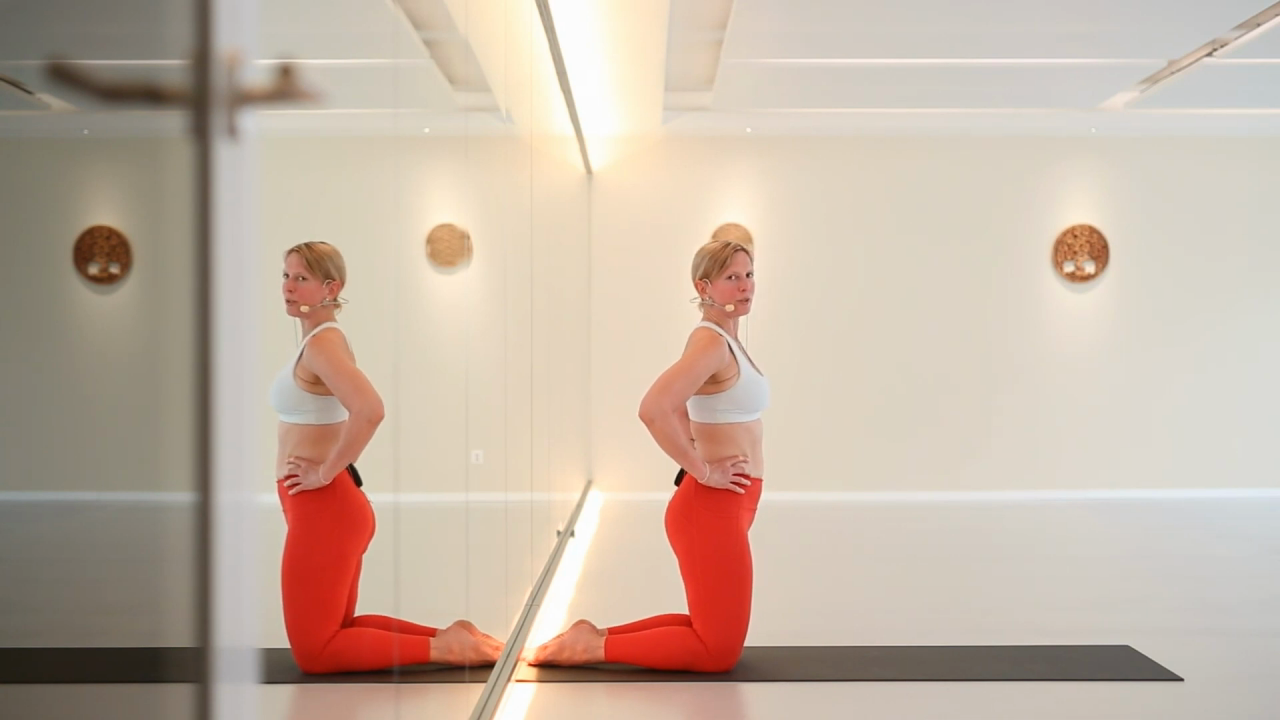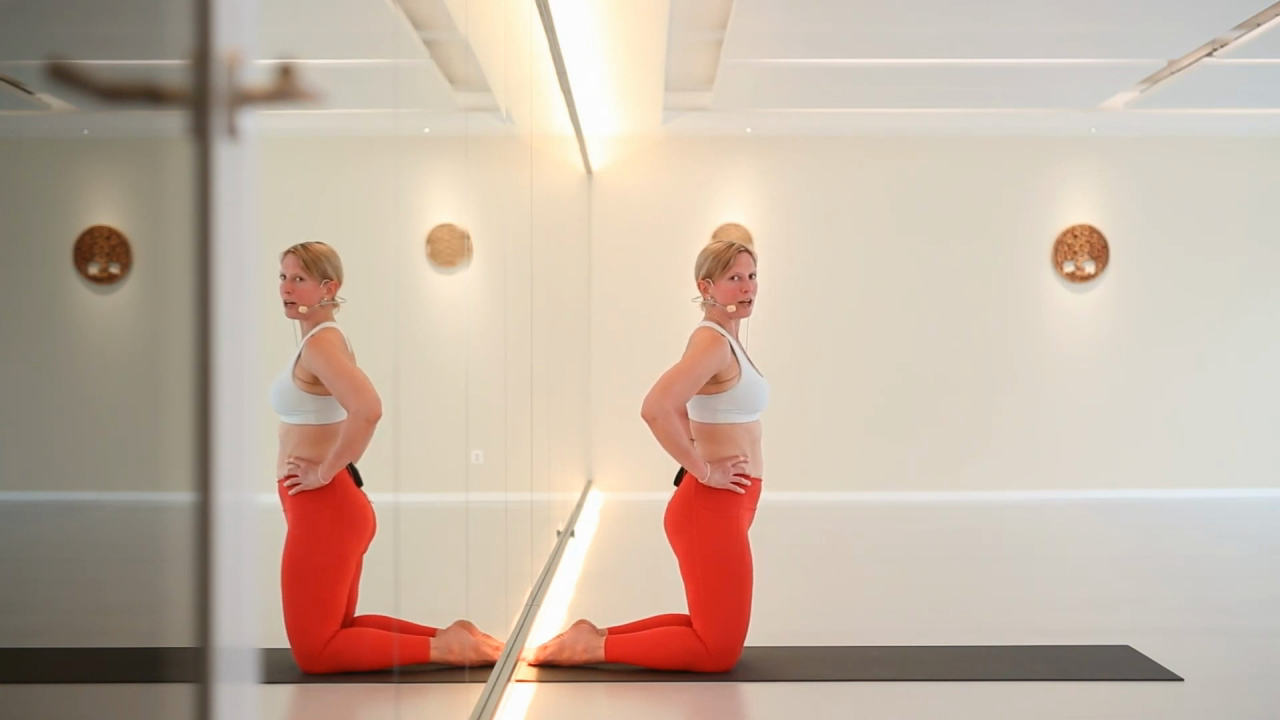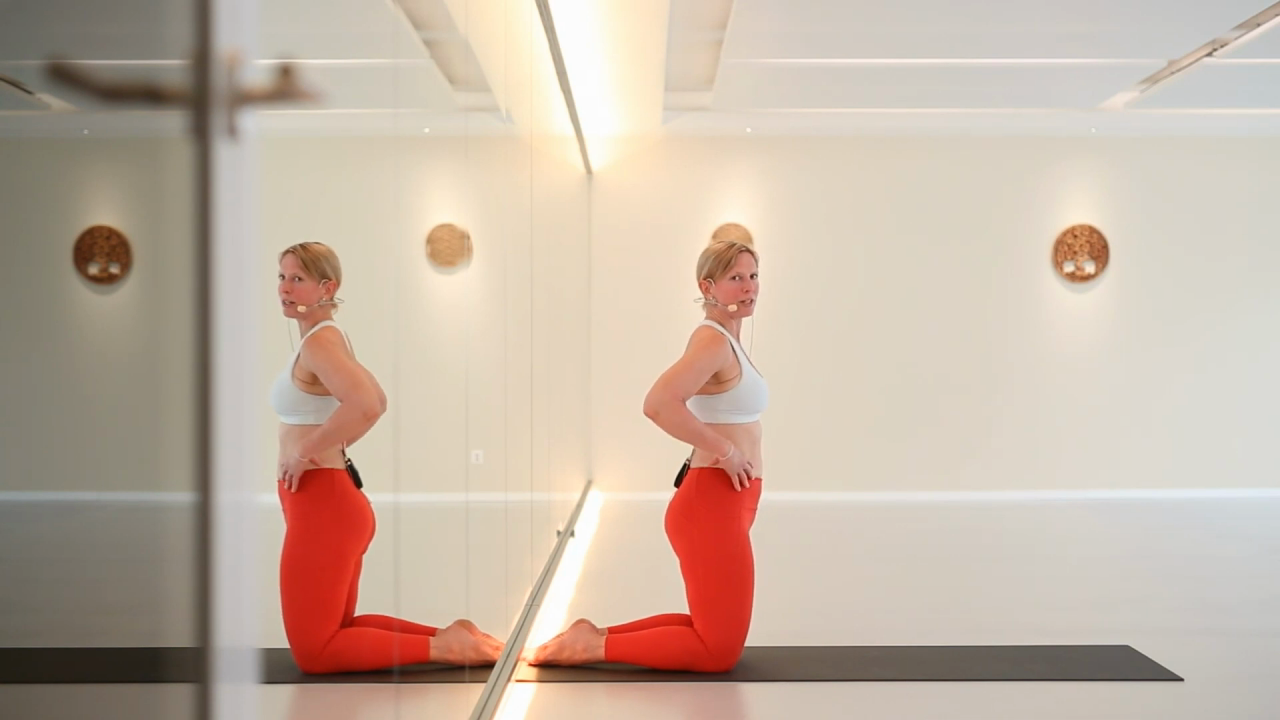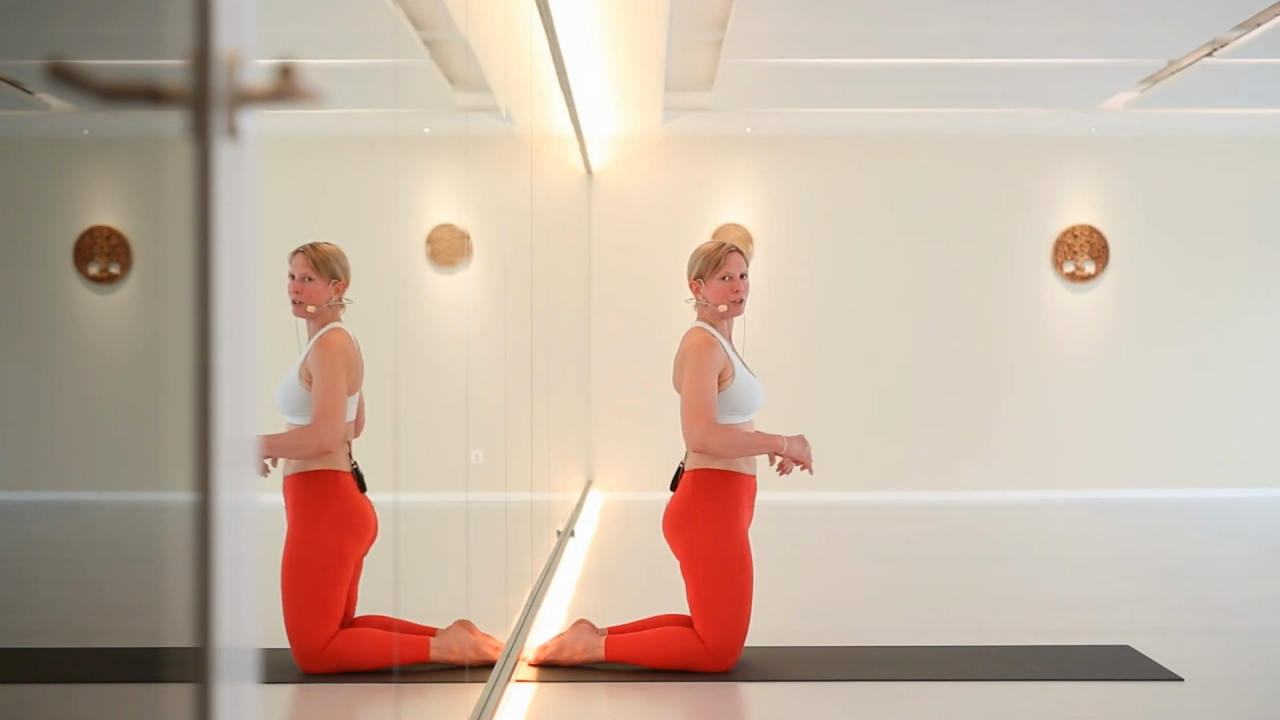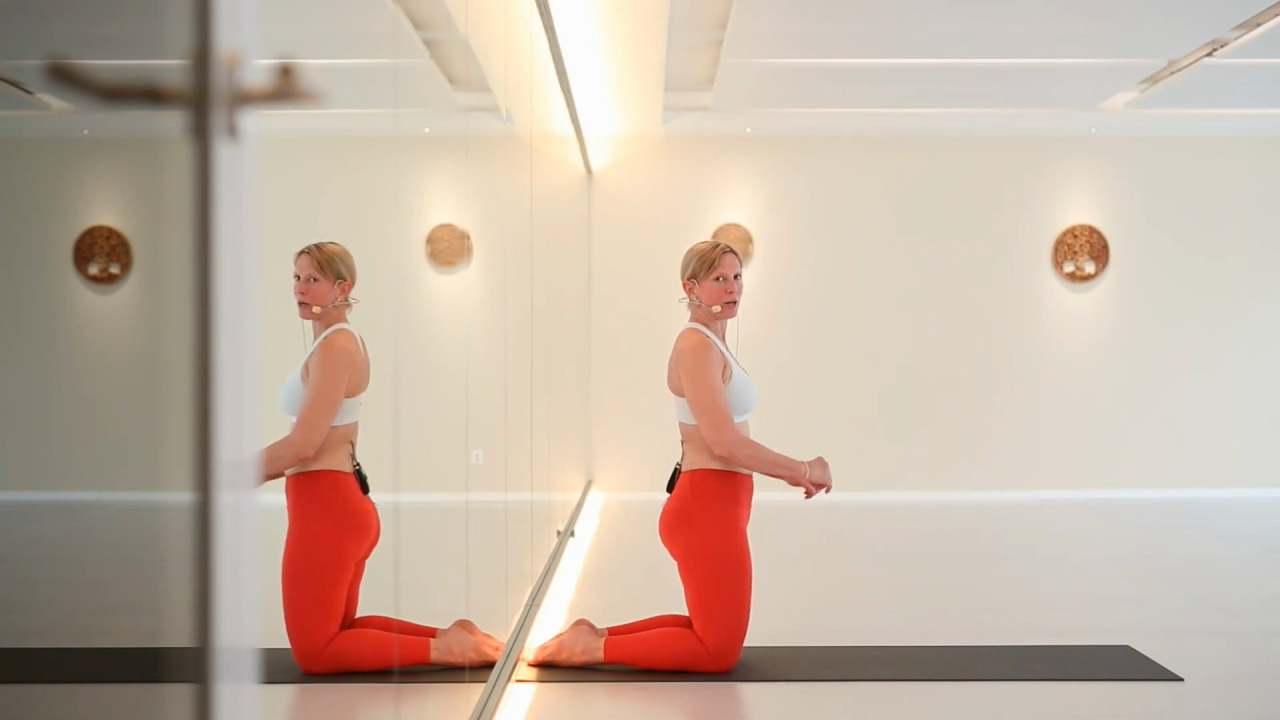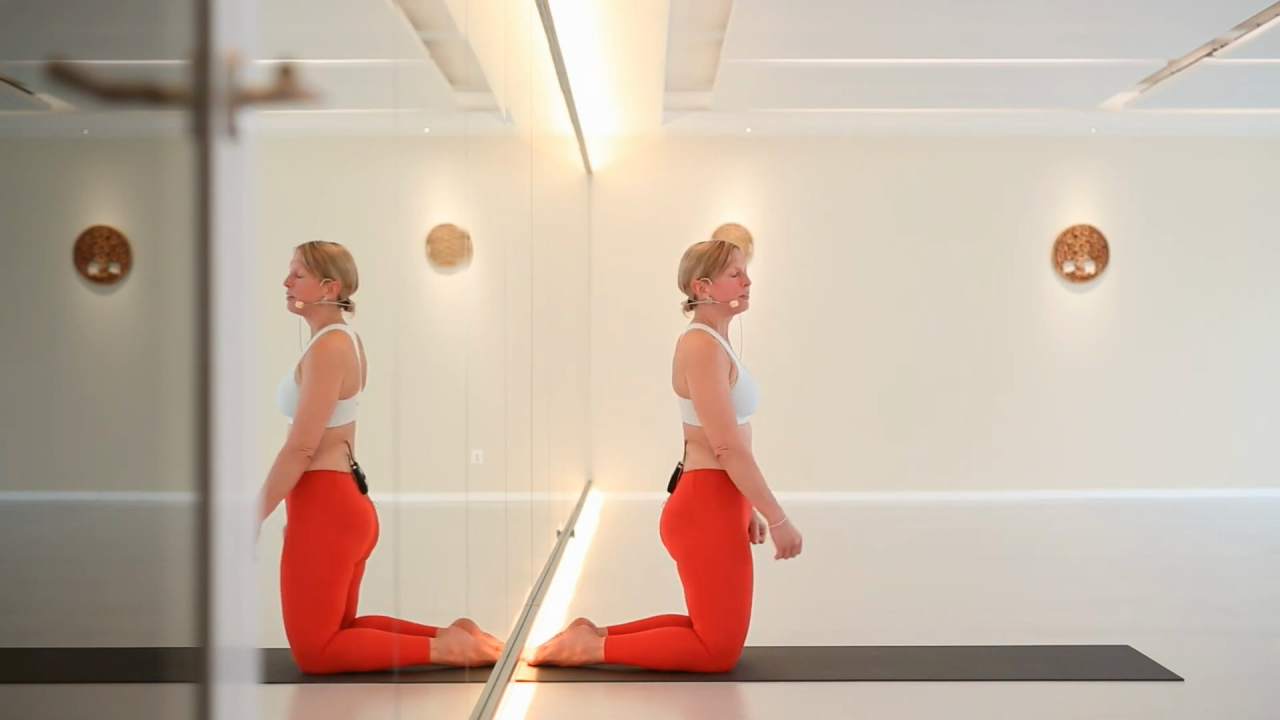
dt=0.3s
person 1, frame 1
left shoulder: (723, 341)
right shoulder: (711, 343)
left elbow: (680, 409)
right elbow: (653, 410)
right wrist: (702, 470)
left hip: (720, 509)
right hip: (713, 509)
left knee: (712, 632)
right knee: (718, 651)
left ankle: (598, 634)
right ankle: (594, 647)
person 1, frame 2
left shoulder: (722, 341)
right shoulder: (713, 343)
left elbow: (681, 410)
right elbow: (655, 409)
right wrist: (703, 471)
left hip: (718, 509)
right hip: (712, 510)
left knee: (712, 633)
right knee: (718, 650)
left ankle: (596, 635)
right ankle: (593, 648)
person 1, frame 3
left shoulder: (724, 341)
right shoulder: (713, 342)
left elbow: (679, 407)
right elbow: (658, 404)
right wrist: (723, 449)
left hip: (719, 506)
right hip: (714, 508)
left knee: (711, 632)
right knee: (718, 651)
left ankle: (597, 634)
right ankle: (594, 648)
person 1, frame 4
left shoulder: (715, 342)
right shoulder: (702, 344)
right elbow: (702, 436)
left wrist: (776, 446)
right wrist: (781, 444)
left hip: (715, 505)
right hip: (710, 509)
left knee: (713, 634)
right knee: (719, 651)
left ankle: (595, 634)
right ankle: (594, 647)
person 1, frame 5
left shoulder: (709, 344)
right shoulder: (697, 347)
right elbow: (726, 444)
left wrist: (792, 471)
right wrist: (801, 469)
left hip: (710, 507)
right hip: (707, 510)
left knee: (711, 634)
right knee: (718, 651)
left ankle: (597, 634)
right ankle: (593, 649)
person 1, frame 6
left shoulder: (709, 343)
right shoulder: (703, 347)
right elbow: (728, 446)
left wrist: (747, 511)
right wrist: (777, 519)
left hip: (709, 505)
right hip: (708, 511)
left knee: (712, 632)
right knee: (718, 650)
left ankle: (593, 636)
right ankle: (593, 648)
person 2, frame 1
left shoulder: (321, 343)
right shoulder: (327, 340)
left elbow: (370, 410)
right elbow: (357, 410)
left wrist: (326, 472)
left hip: (321, 508)
right hip: (331, 506)
left knee: (315, 651)
right knee: (333, 628)
left ankle: (441, 648)
right ankle: (445, 635)
person 2, frame 2
left shoulder: (319, 344)
right shoulder: (329, 339)
left elbow: (368, 410)
right elbow: (362, 409)
left wrist: (325, 473)
left hip: (322, 508)
right hip: (335, 504)
left knee: (315, 651)
right knee: (336, 628)
left ankle: (441, 649)
right ankle: (448, 637)
person 2, frame 3
left shoulder: (318, 343)
right shoulder: (329, 339)
left elbow: (367, 405)
right elbow: (374, 400)
left wrist: (304, 449)
left hip: (320, 505)
right hip: (334, 501)
left knee: (315, 651)
right knee: (334, 627)
left ankle: (441, 648)
right ankle: (446, 635)
person 2, frame 4
left shoulder: (328, 346)
right shoulder: (336, 341)
left elbow: (323, 437)
left wrist: (253, 443)
right wrist: (279, 448)
left hip: (323, 507)
right hip: (339, 502)
left knee: (314, 650)
right knee: (335, 628)
left ankle: (442, 648)
right ankle: (448, 636)
person 2, frame 5
left shoulder: (333, 347)
right shoulder: (345, 342)
left elbow: (303, 444)
right wrist: (260, 469)
left hip: (326, 508)
right hip: (344, 504)
left knee: (315, 651)
right knee: (336, 629)
left ankle: (442, 650)
right ankle: (446, 635)
person 2, frame 6
left shoulder: (326, 349)
right shoulder: (345, 341)
left elbow: (301, 446)
left wrist: (255, 517)
right wrist: (284, 508)
left hip: (325, 508)
right hip: (346, 502)
left knee: (315, 651)
right knee: (336, 628)
left ankle: (444, 649)
right ankle: (449, 635)
